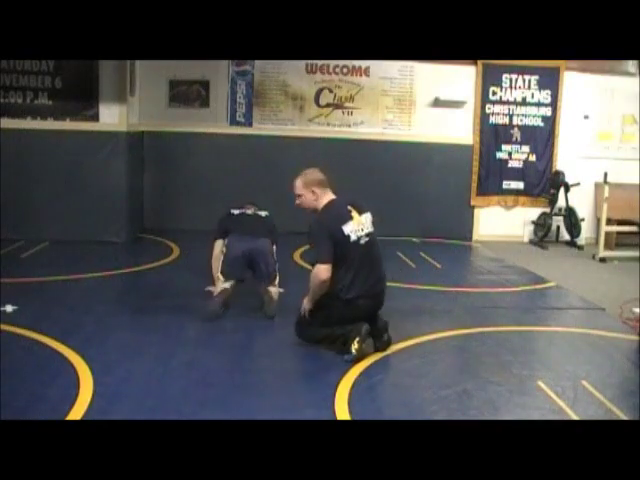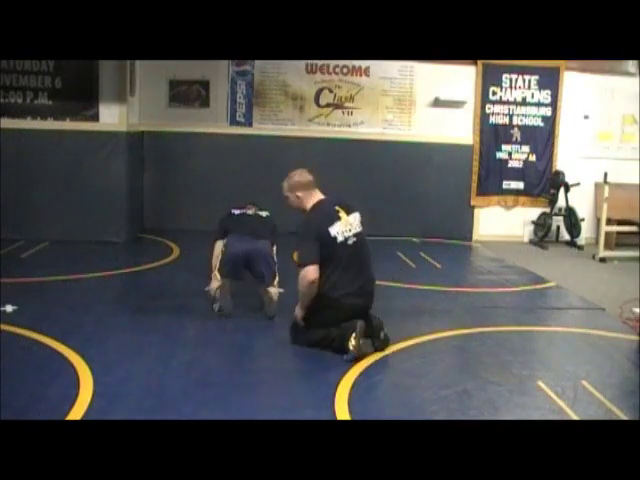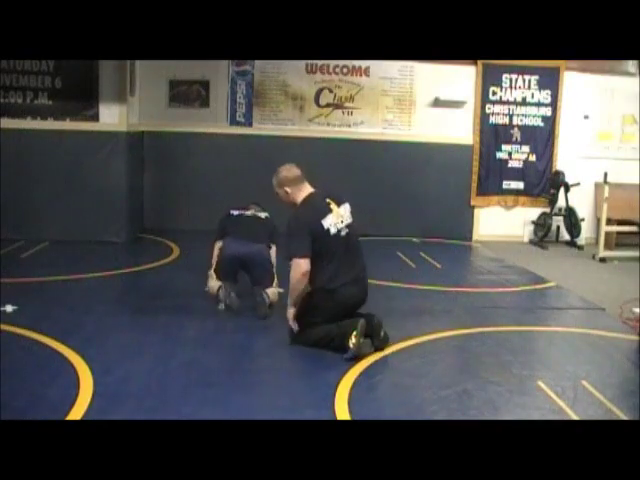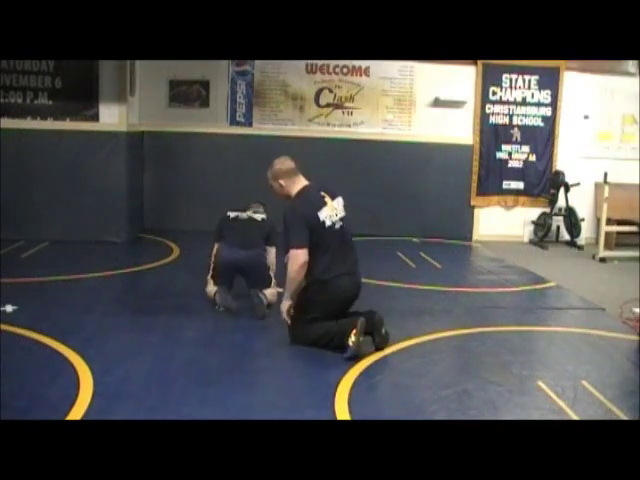
dt=0.1s
person 1, frame 1
left shoulder: (321, 223)
right shoulder: (358, 209)
left elbow: (322, 275)
left wrist: (309, 300)
left hip: (351, 300)
right hip: (376, 295)
left knee: (304, 325)
left ankle: (352, 335)
right ankle: (374, 326)
person 1, frame 2
left shoulder: (309, 224)
right shoulder: (348, 208)
left elbow: (310, 276)
left wrist: (302, 307)
left hip: (340, 300)
right hip: (366, 295)
left knee: (299, 332)
left ankle: (348, 333)
right ankle: (368, 325)
person 1, frame 3
left shoulder: (300, 218)
right shoulder: (337, 201)
left elbow: (302, 269)
left wrist: (292, 306)
left hip: (333, 292)
right hip: (359, 287)
left knee: (300, 332)
right knee: (333, 318)
left ankle: (349, 332)
right ankle: (368, 324)
person 1, frame 4
left shoulder: (295, 211)
right shoulder: (330, 194)
left elbow: (300, 260)
left wrist: (288, 298)
left hip: (327, 285)
right hip: (352, 280)
left knee: (299, 331)
right knee: (333, 315)
left ankle: (348, 330)
right ankle: (368, 322)
person 2, frame 1
left shoulder: (227, 216)
right shoulder: (267, 218)
left elbow: (216, 253)
right elbow: (272, 252)
left wrist: (217, 281)
right wrist: (274, 284)
left hip: (234, 244)
right hip: (263, 246)
left knee: (222, 285)
right knee: (273, 289)
left ankle: (223, 293)
right ankle: (269, 294)
person 2, frame 2
left shoulder: (228, 217)
right shoulder: (268, 219)
left elbow: (217, 253)
right elbow: (272, 253)
left wrist: (215, 280)
right wrist: (273, 284)
left hip: (233, 244)
right hip: (262, 247)
left knee: (216, 286)
right knee: (273, 291)
left ankle: (222, 292)
right ankle: (269, 294)
person 2, frame 3
left shoulder: (228, 216)
right shoulder: (268, 220)
left elbow: (217, 250)
right elbow: (271, 256)
right wrist: (273, 283)
left hip: (230, 248)
right hip: (259, 250)
left knee: (213, 283)
right knee: (272, 292)
left ankle: (223, 290)
right ankle: (264, 296)
person 2, frame 4
left shoulder: (226, 218)
right shoulder: (267, 222)
left elbow: (215, 252)
right elbow: (271, 259)
right wrist: (271, 283)
left hip: (225, 253)
right hip: (254, 255)
left knee: (211, 289)
right knee: (271, 293)
left ankle: (219, 295)
right ankle: (262, 297)
